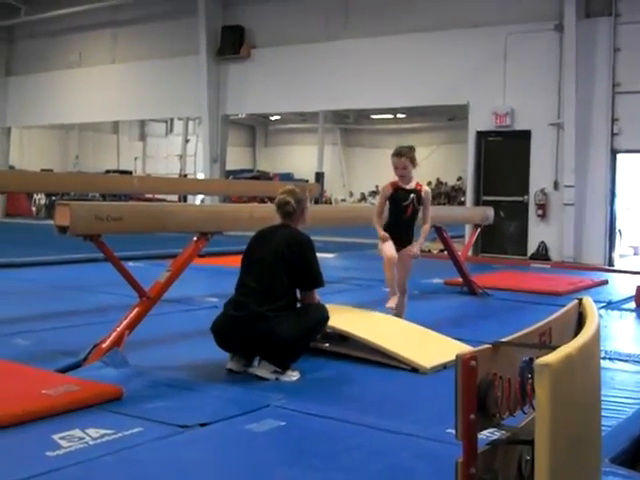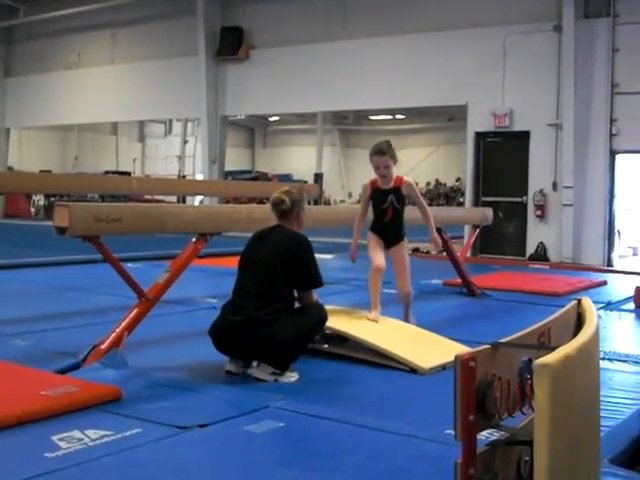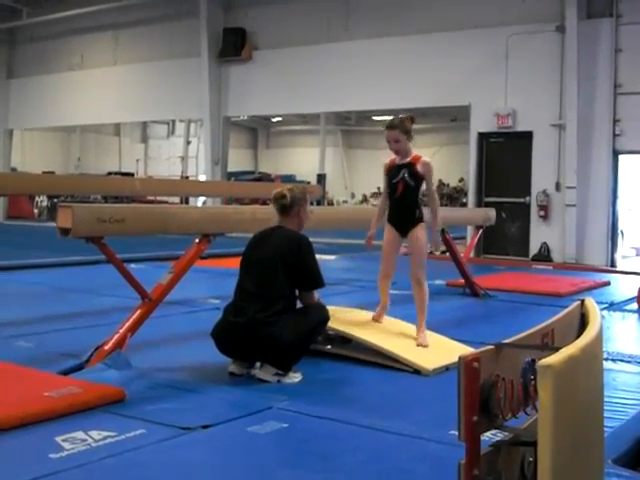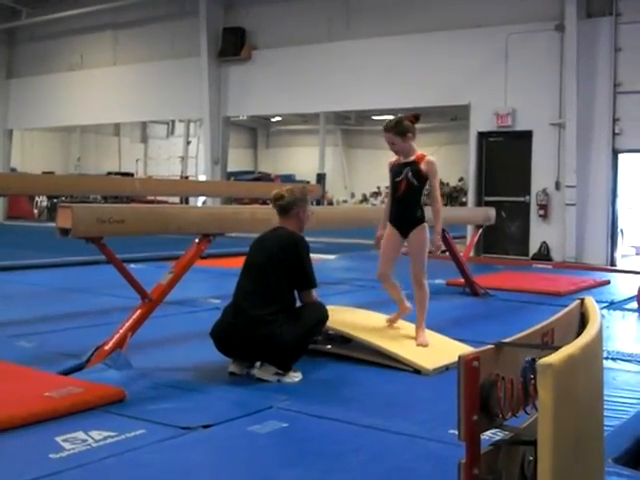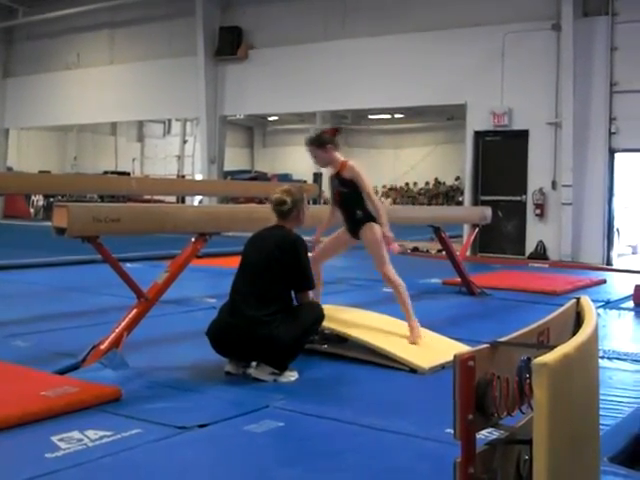
dt=0.5s
person 1, frame 1
left shoulder: (424, 191)
right shoulder: (389, 188)
left elbow: (426, 223)
right elbow: (377, 215)
left wrist: (418, 245)
right wrist: (379, 230)
left hip: (407, 242)
right hip: (388, 237)
left knee: (403, 286)
right knee: (390, 257)
right ankle: (393, 294)
person 1, frame 2
left shoulder: (406, 185)
right shoulder: (369, 187)
left elbow: (423, 208)
right elbow: (361, 217)
left wrist: (433, 234)
right wrist: (354, 244)
left hip: (398, 237)
right hip: (376, 234)
left knee: (403, 287)
right knee: (378, 265)
left ankle: (407, 315)
right ankle: (375, 309)
person 1, frame 3
left shoulder: (423, 164)
right shoulder: (388, 166)
left elbow: (432, 198)
left wrist: (435, 229)
right wrist: (373, 228)
left hip: (415, 223)
right hip: (393, 223)
left knee: (418, 276)
right knee: (386, 272)
left ankle: (421, 328)
right ankle: (383, 304)
person 1, frame 4
left shoulder: (427, 163)
right shoulder: (393, 165)
left elbow: (436, 199)
left wrist: (437, 232)
right wrist: (381, 227)
left hip: (416, 223)
right hip: (395, 223)
left knee: (418, 278)
right knee: (382, 273)
left ankle: (420, 328)
right ankle: (403, 305)
person 1, frame 5
left shoulder: (350, 168)
right shoulder: (333, 177)
left elbow: (371, 197)
right elbow: (334, 209)
left wrist: (385, 227)
right wrist: (318, 234)
left hip: (366, 224)
right hip: (349, 227)
left knee: (387, 273)
right knee: (316, 258)
left ankle: (412, 322)
person 2, frame 1
left shoulder: (260, 236)
right shoulder: (301, 241)
right elbow: (308, 299)
left wrist: (292, 298)
right wrist: (314, 301)
right hip: (263, 332)
right knee: (319, 313)
left ankle: (242, 357)
right ankle: (273, 364)
person 2, frame 2
left shoulder: (257, 237)
right shoulder: (298, 241)
right elbow: (306, 299)
left wrist: (289, 295)
right wrist: (313, 300)
right hip: (261, 336)
right knee: (317, 313)
left ankle: (240, 359)
right ankle: (272, 366)
person 2, frame 3
left shoulder: (258, 238)
right shoulder: (299, 242)
right elbow: (309, 300)
right wrist: (316, 301)
right hip: (263, 337)
right knee: (319, 313)
left ankle: (243, 361)
right ankle: (275, 367)
person 2, frame 4
left shoulder: (263, 239)
right shoulder: (295, 242)
right elbow: (307, 299)
right wrist: (315, 302)
right hip: (261, 337)
right knee: (318, 312)
left ankle: (243, 360)
right ankle: (275, 366)
person 2, frame 5
left shoulder: (257, 237)
right shoulder: (294, 241)
right elbow: (304, 299)
right wrist: (312, 301)
right hip: (258, 336)
right knee: (314, 312)
left ankle: (239, 360)
right ankle: (271, 366)
